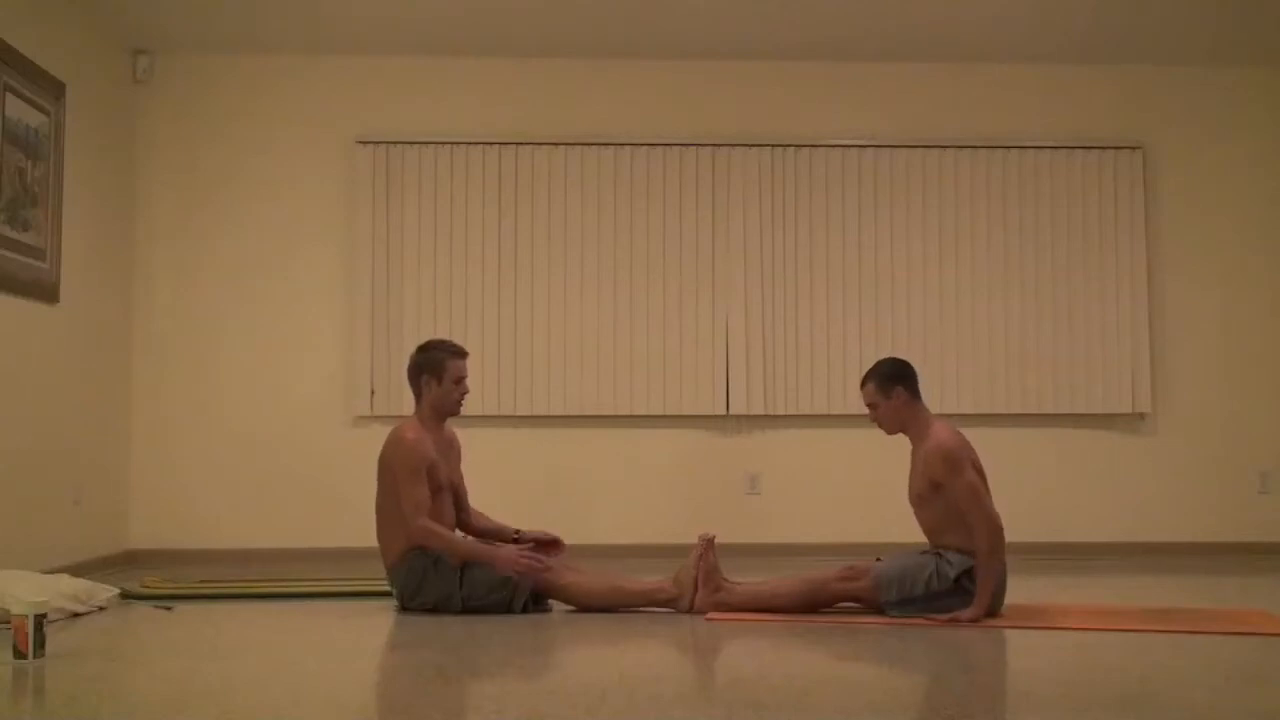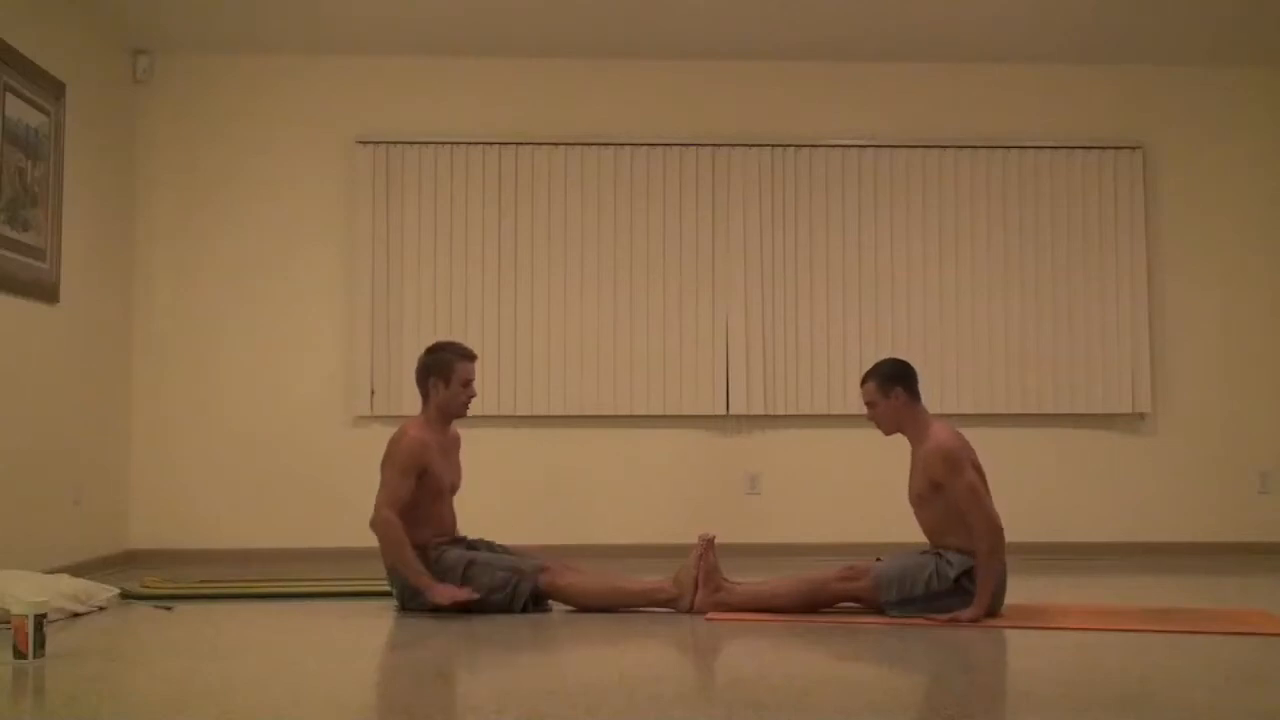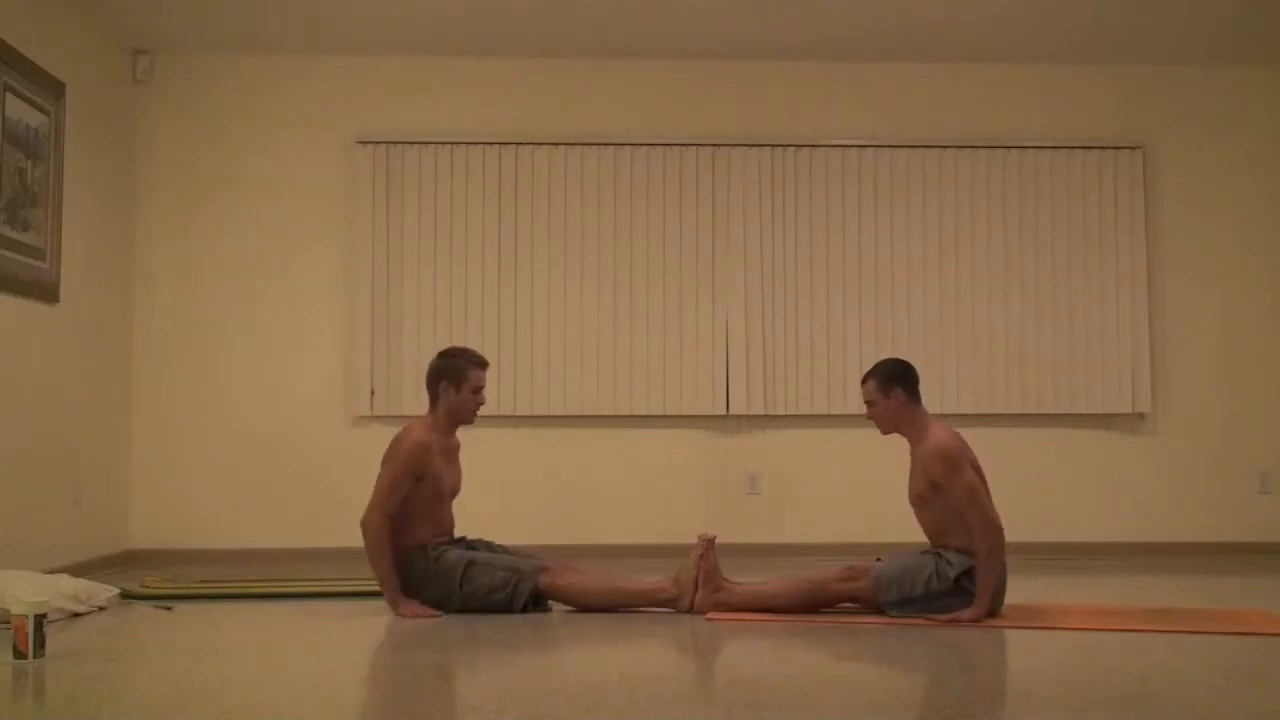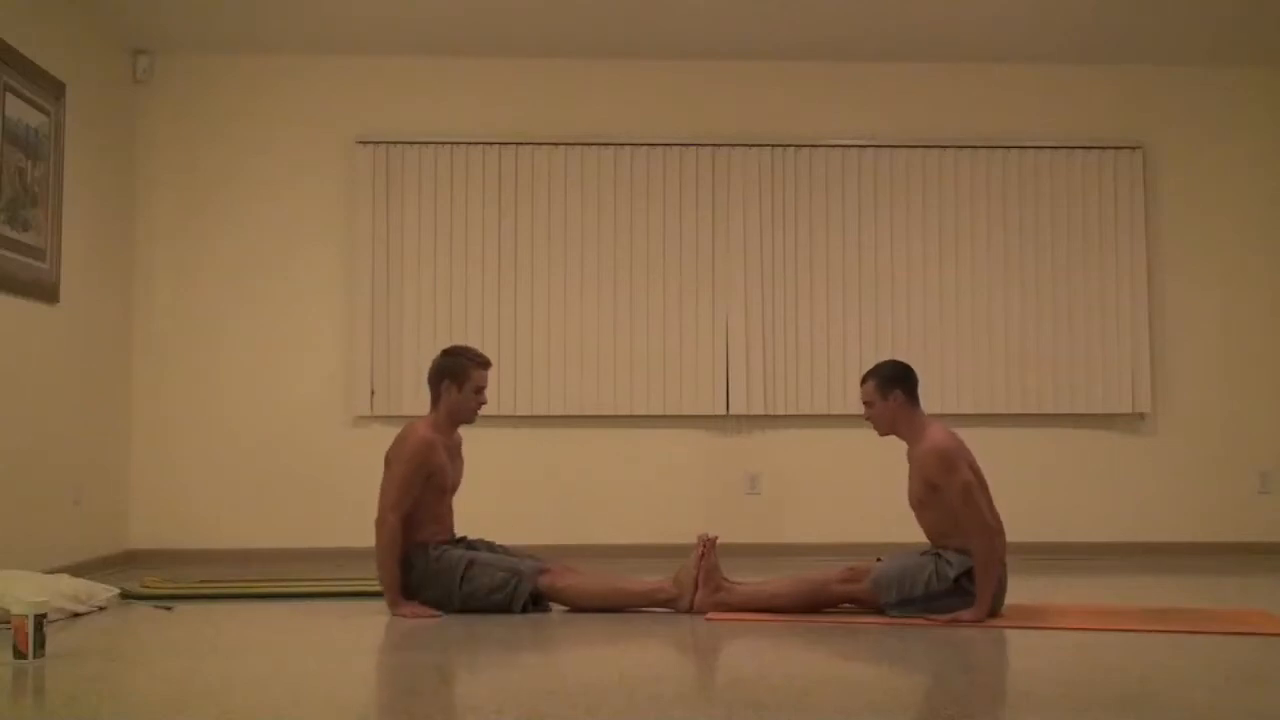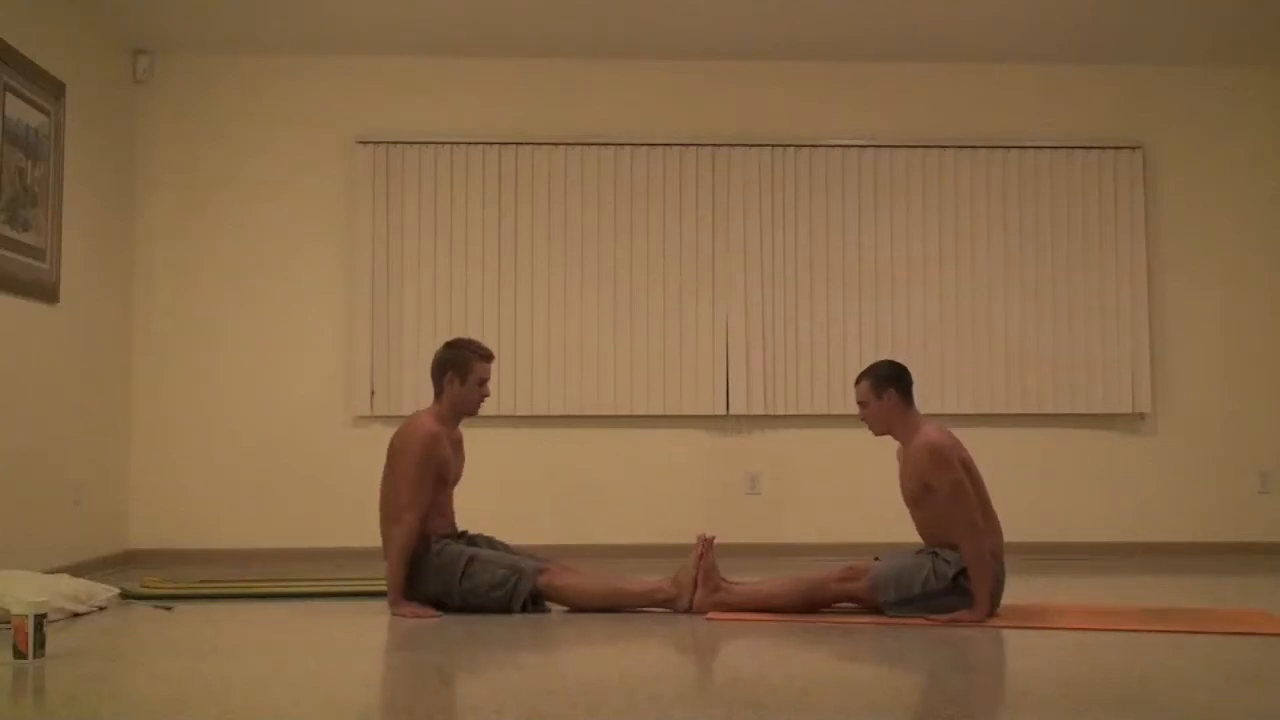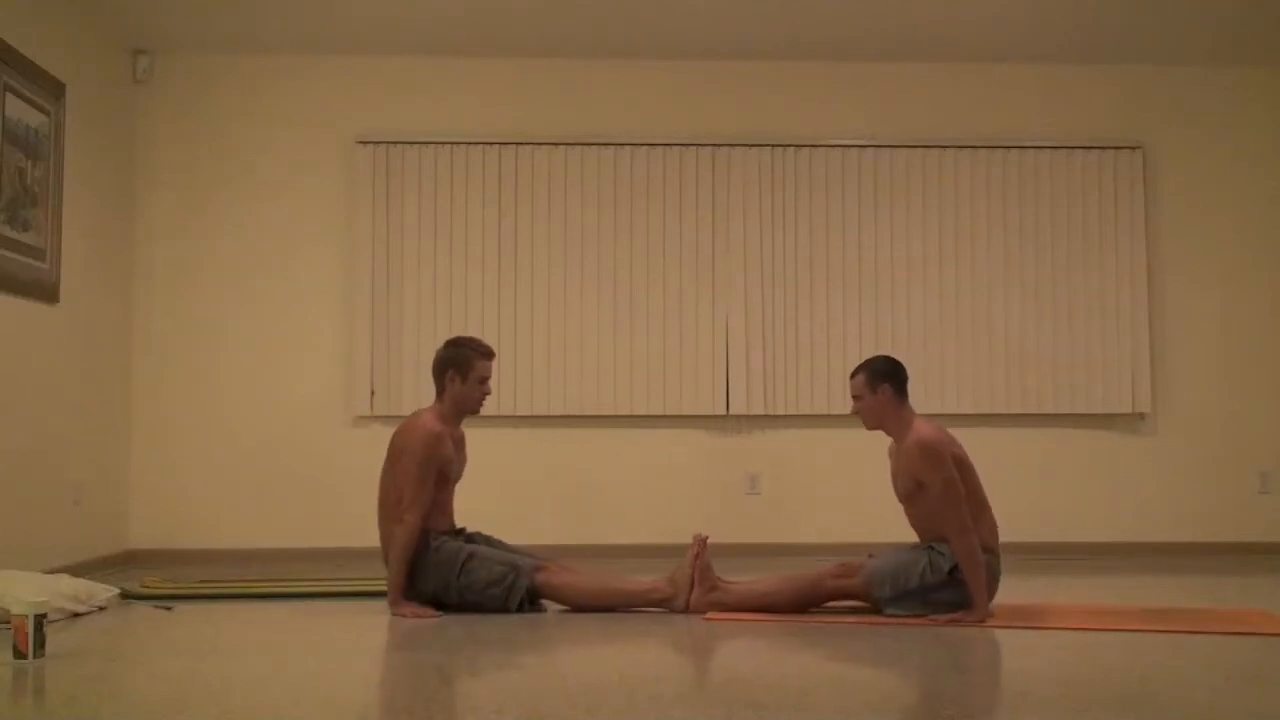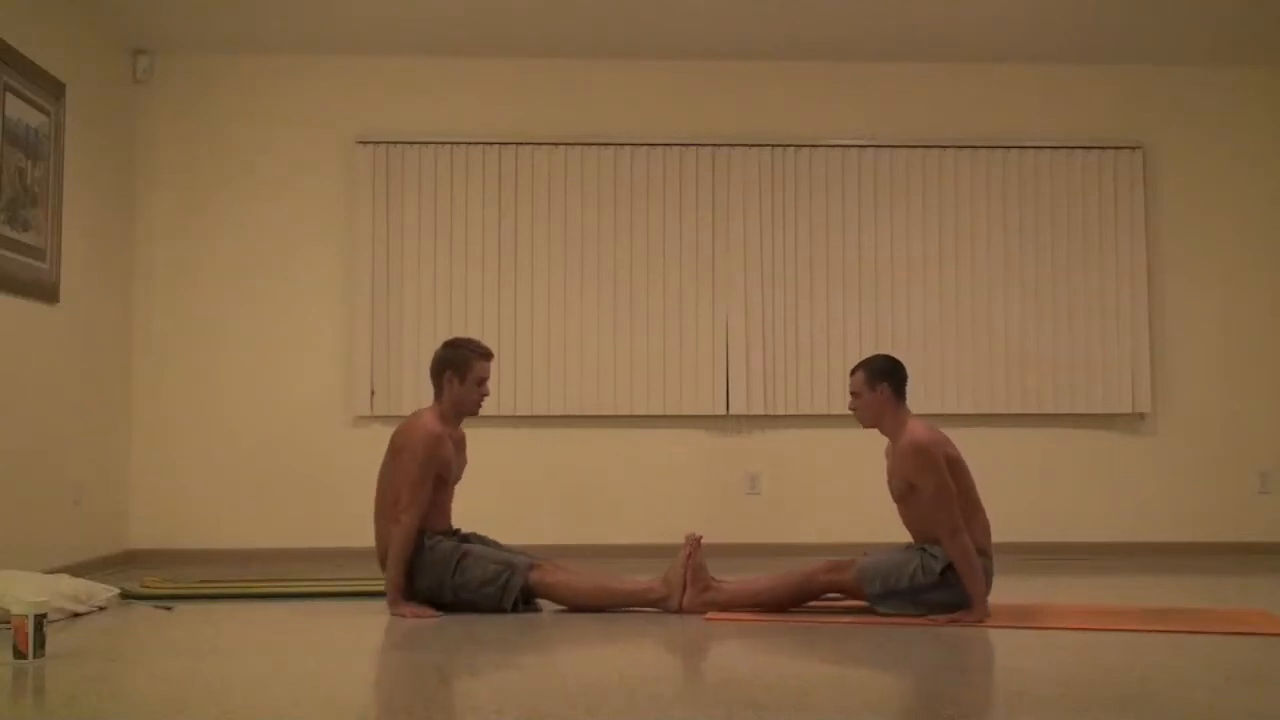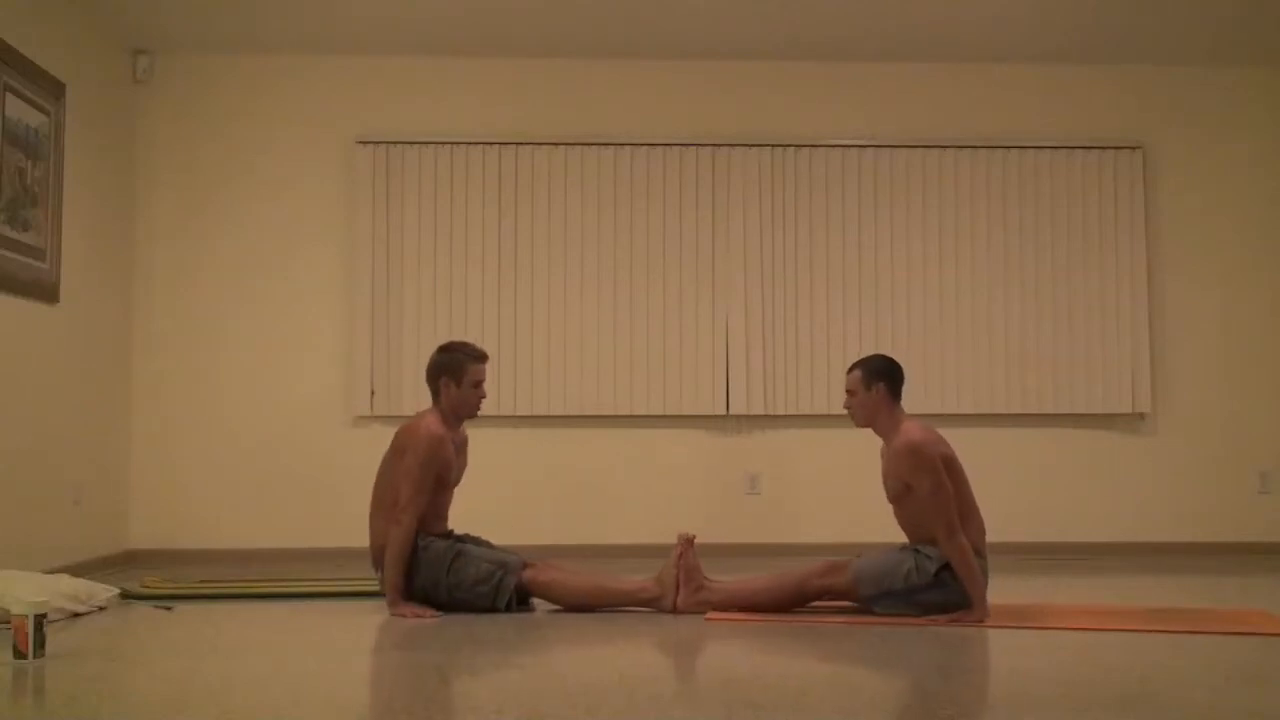
dt=0.2s
person 1, frame 1
left shoulder: (447, 438)
right shoulder: (409, 443)
right elbow: (418, 527)
left wrist: (518, 536)
right wrist: (493, 557)
left hip: (445, 556)
right hip: (420, 571)
left knee: (552, 565)
right knee: (544, 574)
left ankle: (668, 590)
right ankle: (673, 593)
person 1, frame 2
left shoulder: (449, 437)
right shoulder: (414, 442)
right elbow: (383, 518)
right wrist: (429, 587)
left hip: (447, 552)
right hip: (423, 565)
left knee: (552, 568)
right knee: (546, 576)
left ankle: (669, 590)
right ankle: (671, 594)
person 1, frame 3
left shoulder: (449, 442)
right shoulder: (417, 444)
right elbow: (373, 520)
right wrist: (397, 598)
left hip: (445, 552)
right hip: (421, 567)
left knee: (553, 568)
right knee: (546, 577)
left ankle: (667, 589)
right ankle: (670, 594)
person 1, frame 4
left shoulder: (451, 440)
right shoulder: (420, 442)
right elbow: (388, 521)
right wrist: (396, 599)
left hip: (447, 551)
right hip: (423, 565)
left knee: (551, 569)
right knee: (544, 578)
left ankle: (667, 590)
right ankle: (671, 593)
person 1, frame 5
left shoulder: (451, 434)
right shoulder: (426, 434)
right elbow: (406, 518)
right wrist: (398, 598)
left hip: (448, 546)
right hip: (425, 561)
left knee: (550, 568)
right knee: (543, 578)
left ankle: (666, 591)
right ankle: (670, 594)
person 1, frame 6
left shoulder: (453, 434)
right shoulder: (427, 433)
right elbow: (409, 517)
right wrist: (397, 598)
left hip: (446, 544)
right hip: (423, 558)
left knee: (547, 567)
right knee: (540, 576)
left ankle: (663, 590)
right ankle: (667, 593)
person 1, frame 7
left shoulder: (454, 434)
right shoulder: (427, 433)
right elbow: (405, 517)
right wrist: (396, 598)
left hip: (441, 546)
right hip: (419, 559)
left knee: (543, 566)
right knee: (535, 575)
left ankle: (658, 590)
right ankle: (662, 593)
person 1, frame 8
left shoulder: (457, 436)
right shoulder: (429, 435)
right elbow: (404, 517)
right wrist: (396, 599)
left hip: (435, 548)
right hip: (414, 560)
left knee: (536, 568)
right knee: (529, 574)
left ankle: (652, 590)
right ankle: (655, 593)
person 2, frame 1
left shoulder: (940, 447)
right shoulder: (926, 444)
left elbow: (989, 525)
left wrist: (980, 605)
left hip: (966, 577)
right hip: (952, 567)
left knee: (848, 581)
right knee: (850, 576)
left ankle: (726, 596)
right ankle: (729, 591)
person 2, frame 2
left shoulder: (939, 447)
right shoulder: (925, 444)
left elbow: (989, 525)
left wrist: (980, 604)
left hip: (966, 575)
right hip: (951, 566)
left knee: (848, 580)
right knee: (851, 576)
left ankle: (725, 597)
right ankle: (729, 592)
person 2, frame 3
left shoulder: (938, 448)
right shoulder: (924, 446)
left elbow: (989, 526)
left wrist: (981, 605)
left hip: (966, 576)
right hip: (951, 566)
left knee: (848, 581)
right knee: (849, 576)
left ankle: (725, 597)
right ankle: (728, 592)
person 2, frame 4
left shoulder: (935, 449)
right shoulder: (919, 448)
left elbow: (984, 528)
left wrist: (981, 606)
left hip: (966, 576)
right hip: (952, 566)
left knee: (847, 583)
right knee: (850, 577)
left ankle: (726, 596)
right ankle: (729, 591)
person 2, frame 5
left shoulder: (929, 447)
right shoulder: (910, 450)
left elbow: (972, 529)
left wrist: (981, 607)
left hip: (963, 575)
right hip: (948, 565)
left knee: (845, 582)
right knee: (846, 577)
left ankle: (724, 597)
right ankle: (728, 592)
person 2, frame 6
left shoulder: (922, 444)
right shoulder: (899, 448)
left elbow: (960, 528)
left wrist: (979, 606)
left hip: (959, 571)
right hip: (945, 561)
left knee: (839, 579)
right knee: (840, 574)
left ankle: (719, 597)
right ankle: (723, 592)
person 2, frame 7
left shoulder: (916, 445)
right shoulder: (897, 447)
left elbow: (952, 531)
left wrist: (978, 606)
left hip: (952, 572)
right hip: (938, 562)
left knee: (832, 574)
right knee: (833, 572)
left ankle: (711, 596)
right ankle: (716, 592)
person 2, frame 8
left shoulder: (910, 446)
right shoulder: (894, 446)
left elbow: (949, 531)
left wrist: (978, 606)
left hip: (947, 572)
right hip: (934, 563)
left knee: (826, 577)
right knee: (827, 574)
left ankle: (705, 596)
right ankle: (709, 592)
